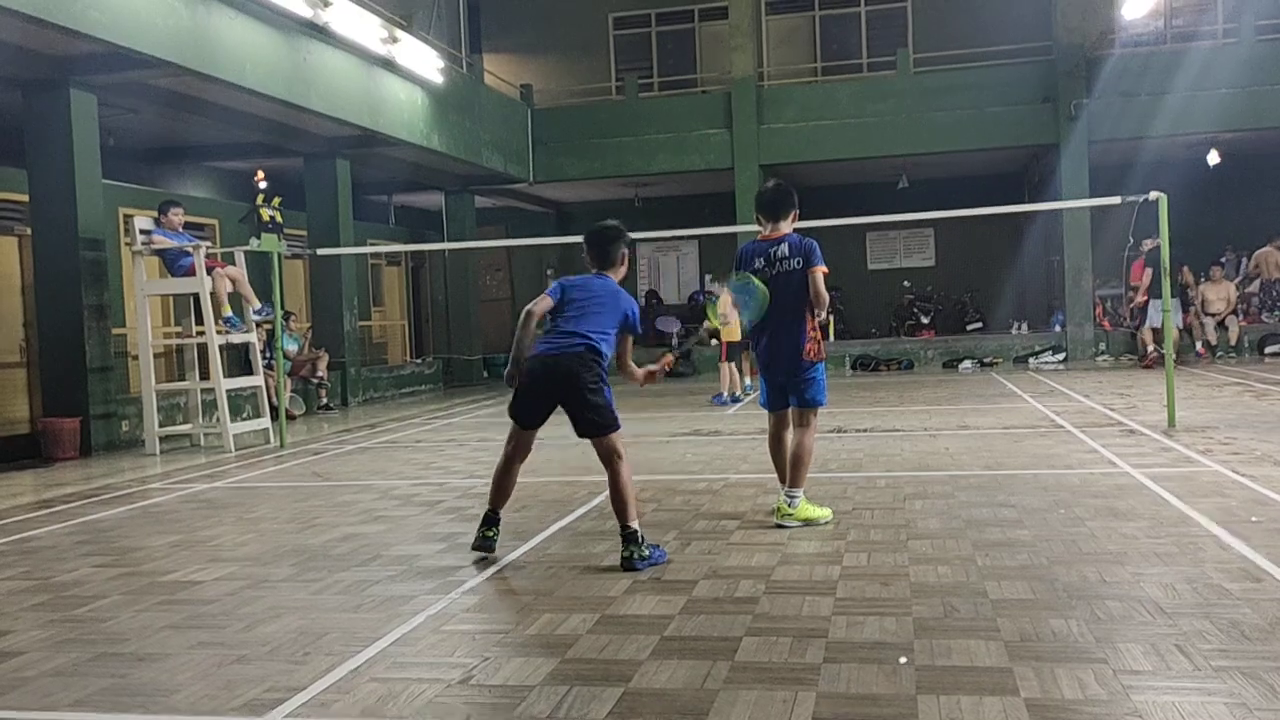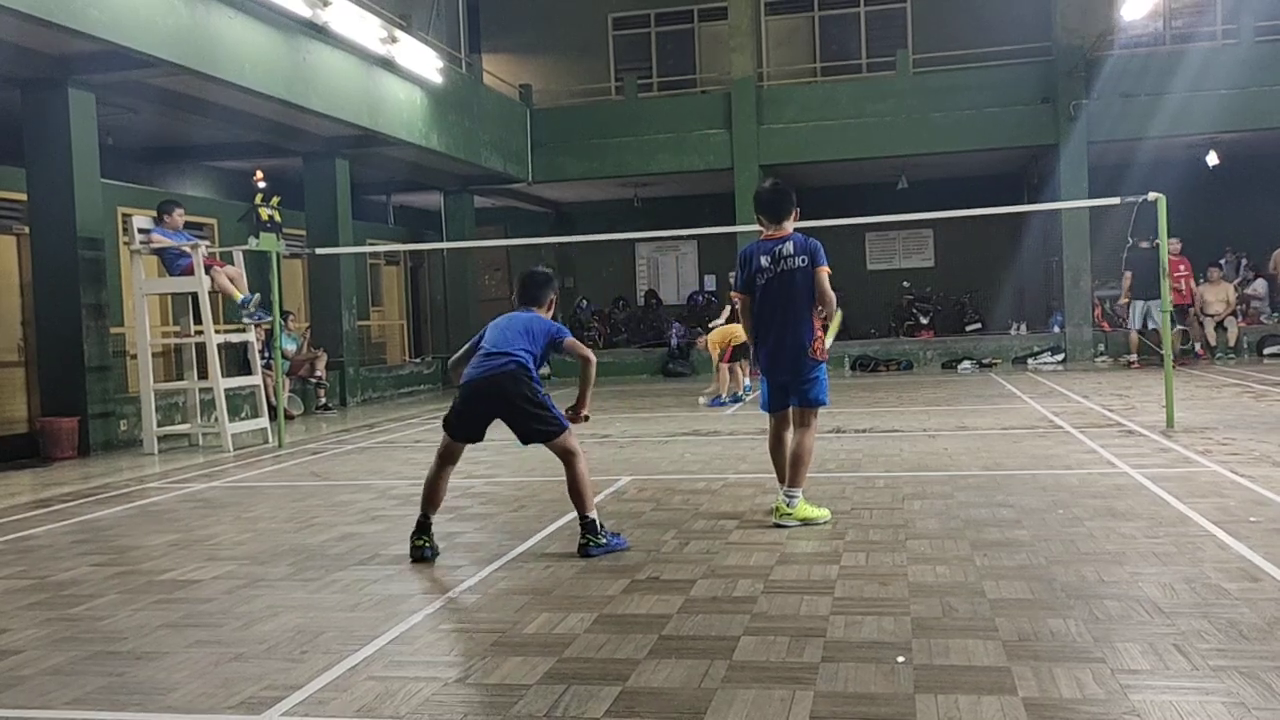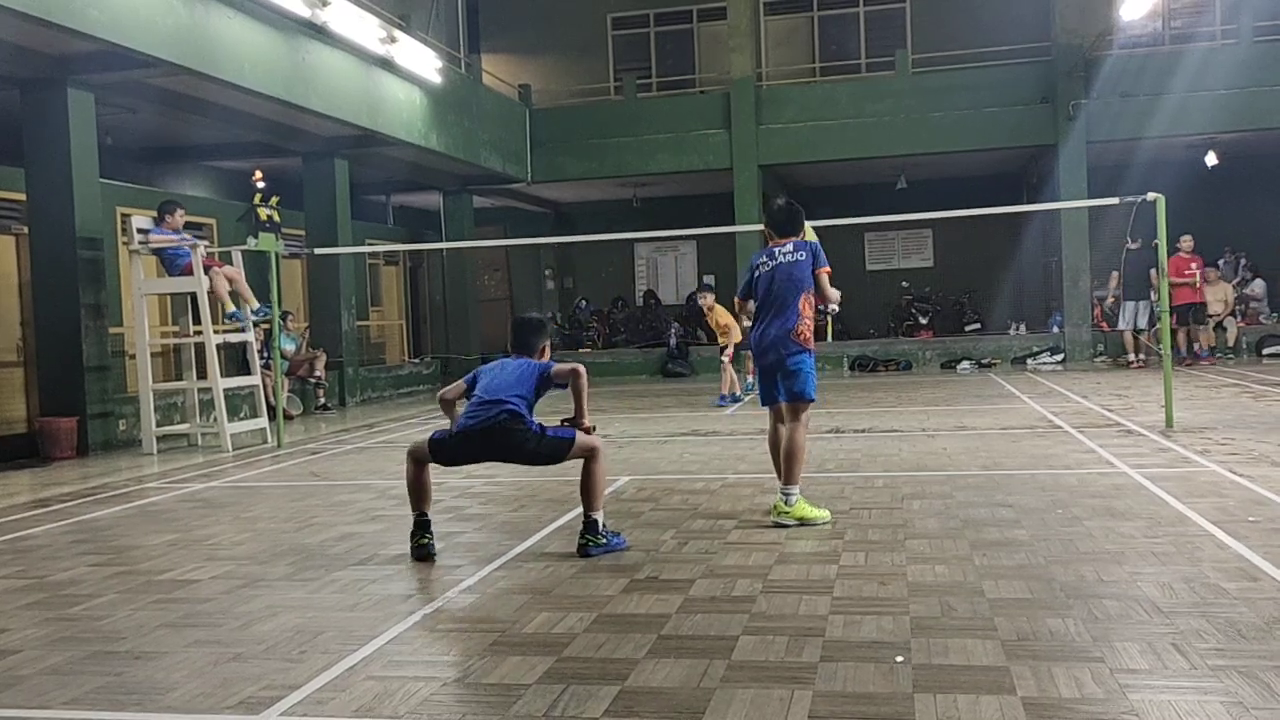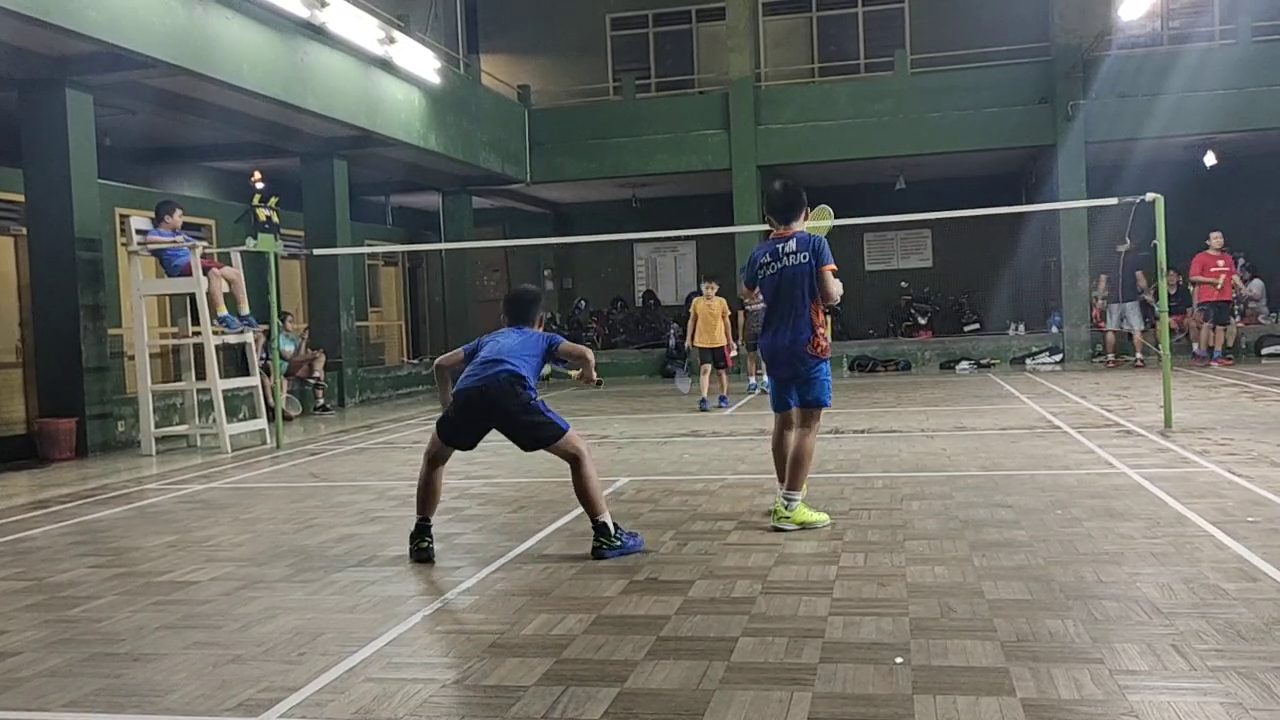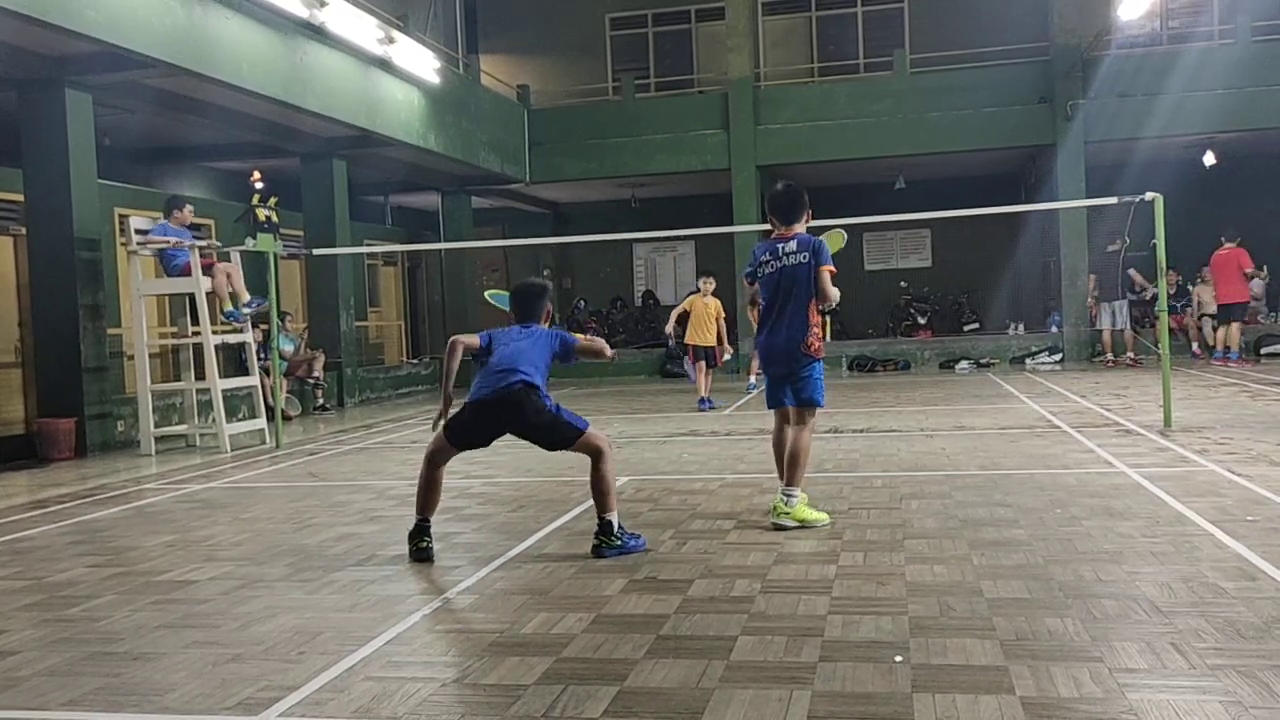
dt=0.7s
person 1, frame 1
left shoulder: (746, 253)
right shoulder: (805, 246)
right elbow: (819, 294)
right wrist: (820, 313)
left hip: (767, 352)
right hip: (802, 348)
left knee: (778, 422)
right knee: (804, 423)
left ankle: (787, 496)
right ankle: (793, 504)
person 1, frame 2
left shoulder: (749, 254)
right shoulder: (810, 246)
left elbow: (744, 308)
right elbow: (825, 295)
left wrist: (755, 343)
right wrist: (829, 314)
left hip: (769, 353)
right hip: (806, 348)
left knee: (779, 423)
right knee: (804, 423)
left ankle: (786, 496)
right ankle: (791, 503)
person 1, frame 3
left shoulder: (758, 260)
right shoulder: (810, 249)
left elbow: (741, 305)
right elbow: (825, 295)
right wrist: (835, 297)
left hip: (763, 344)
right hip: (794, 341)
left knee: (778, 417)
right knee: (797, 418)
left ankle: (785, 494)
right ankle: (789, 501)
person 1, frame 4
left shoulder: (760, 252)
right shoulder: (815, 244)
left elbow: (749, 290)
right elbow: (829, 296)
right wrist: (838, 289)
left hip: (774, 347)
right hip: (808, 345)
left knee: (784, 421)
right knee: (807, 424)
left ankle: (785, 493)
right ankle: (789, 507)
person 1, frame 5
left shoulder: (761, 251)
right shoulder: (815, 246)
left elbow: (752, 292)
right elbow: (825, 295)
right wrist: (835, 295)
left hip: (770, 347)
right hip: (802, 345)
left knee: (782, 419)
right knee: (803, 421)
left ankle: (786, 491)
right ankle: (789, 503)
person 2, frame 1
left shoulder: (566, 284)
right shoulder: (626, 303)
left elbow: (532, 312)
right elbow: (624, 364)
left wrist: (517, 364)
right wrist: (644, 374)
left hip: (541, 366)
right hip: (583, 373)
left knee: (515, 452)
right knee: (615, 458)
left ankle: (488, 529)
right ankle: (634, 544)
person 2, frame 2
left shoulder: (496, 324)
right shoulder: (550, 327)
left elbow: (454, 364)
right elbow: (587, 358)
right wrist: (581, 405)
left hip: (474, 385)
right hip: (514, 383)
left knee: (445, 459)
right knee: (571, 453)
left ankle: (422, 536)
right ankle: (592, 533)
person 2, frame 3
left shoulder: (487, 369)
right shoulder: (540, 369)
left elbow: (444, 397)
right elbow: (577, 371)
left wrist: (458, 425)
right wrist: (581, 417)
left hip: (468, 436)
right hip: (513, 433)
left knee: (415, 453)
right knee: (594, 447)
left ankle: (422, 535)
right ankle: (593, 533)
person 2, frame 4
left shoulder: (488, 339)
right shoulder: (544, 338)
left elbow: (441, 364)
right elbow: (584, 354)
left wrist: (447, 401)
right wrist: (588, 374)
left hip: (467, 396)
right hip: (510, 393)
left knee: (433, 458)
right knee: (578, 453)
left ankle: (421, 537)
right ankle: (606, 536)
person 2, frame 5
left shoulder: (496, 335)
right shoulder: (553, 336)
left elbow: (457, 342)
right elbow: (603, 352)
left wrist: (446, 396)
right wrist: (598, 344)
left hip: (482, 403)
right hip: (525, 399)
left knee: (434, 457)
right knee: (601, 448)
left ankle: (421, 537)
right ankle: (609, 534)
